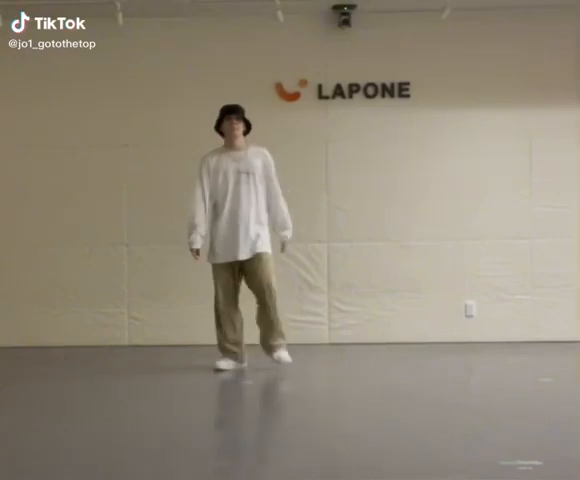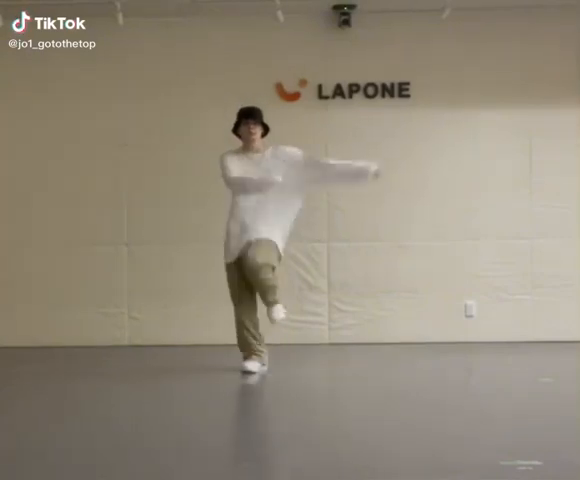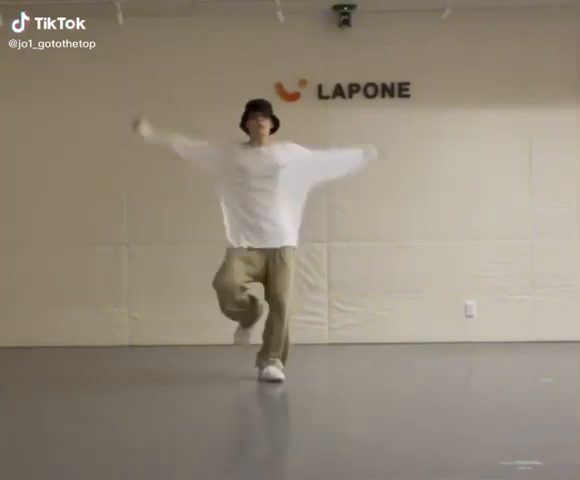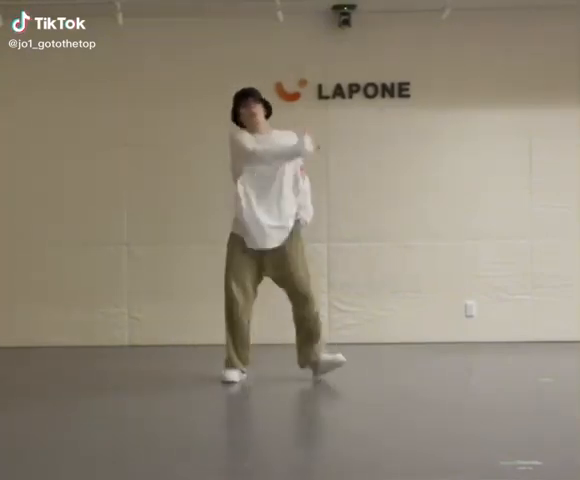
dt=1s
person 1, frame 1
left shoulder: (261, 156)
right shoulder: (210, 161)
left elbow: (273, 195)
right elbow: (201, 200)
left wrist: (284, 229)
right wrist: (196, 236)
left hip: (256, 238)
right hip: (223, 242)
left knee: (266, 289)
right knee: (225, 301)
left ankle: (275, 345)
right ankle: (232, 354)
person 1, frame 2
left shoulder: (284, 155)
right shoulder: (229, 159)
left elbow: (325, 168)
right elbow: (235, 183)
left wrist: (362, 169)
right wrist: (267, 180)
left hip: (266, 233)
right hip: (236, 238)
left knee: (256, 263)
right knee: (242, 303)
left ankle: (273, 301)
right ankle: (254, 355)
person 1, frame 3
left shoulder: (293, 153)
right shoulder: (230, 154)
left elbow: (329, 159)
right elbow: (188, 146)
left wrist: (362, 154)
right wrist: (152, 133)
left hip: (282, 241)
right hip: (245, 241)
left knee: (281, 302)
right knee: (226, 285)
left ankle: (271, 362)
right ankle: (249, 314)
person 1, frame 4
left shoulder: (289, 138)
right shoulder: (239, 139)
left elbow: (299, 180)
right elbow: (263, 155)
left wrist: (303, 215)
right wrist: (302, 145)
left hip: (285, 232)
right hip: (246, 235)
left knee: (303, 295)
right knee: (237, 301)
left ankle: (314, 358)
right ankle: (236, 364)
